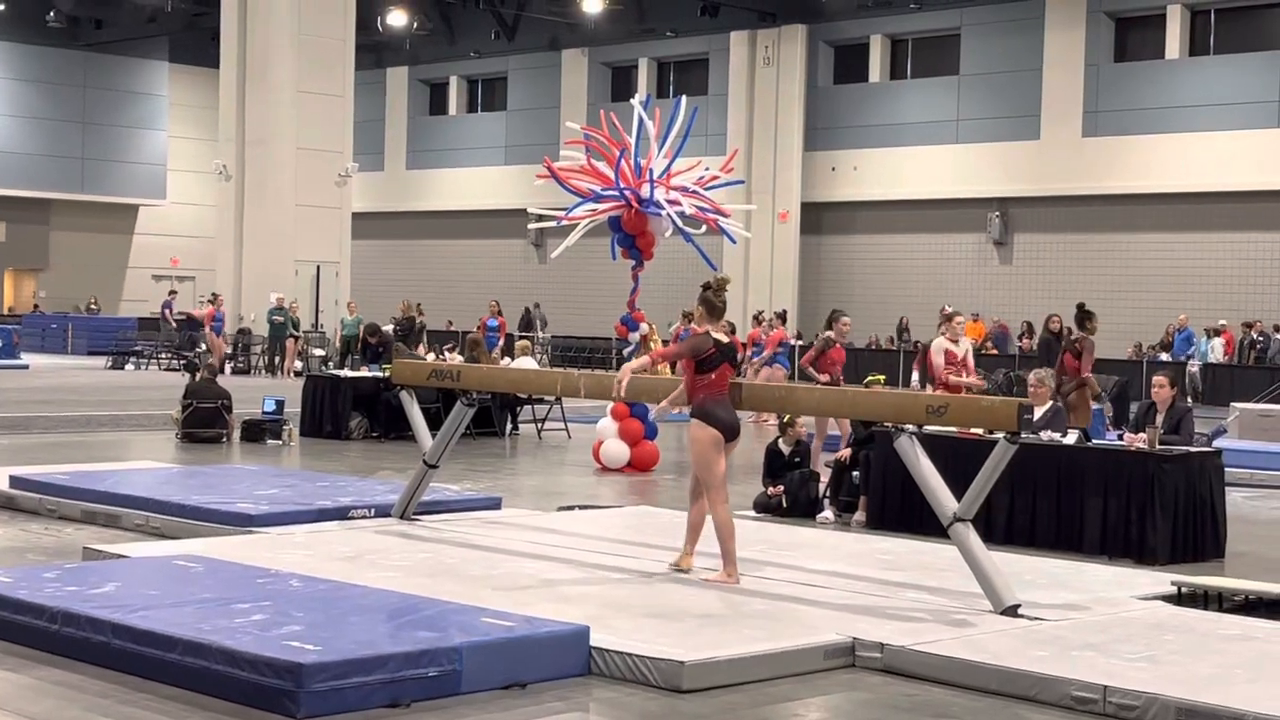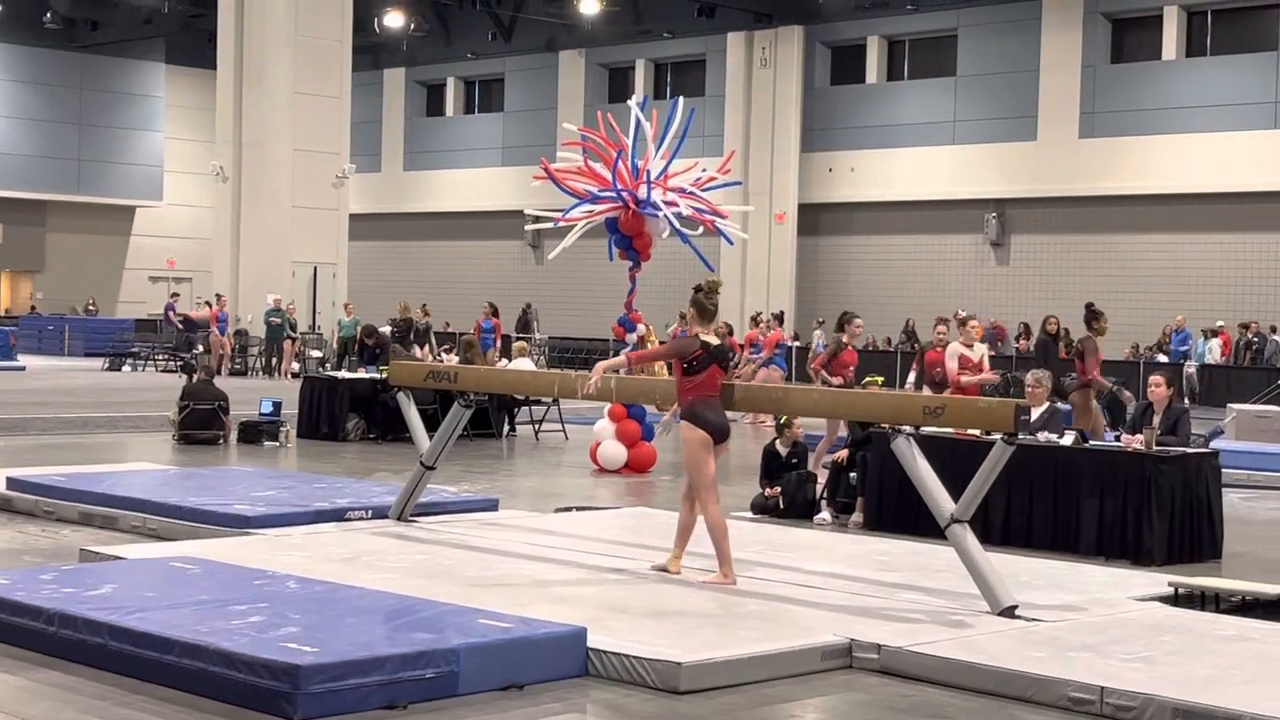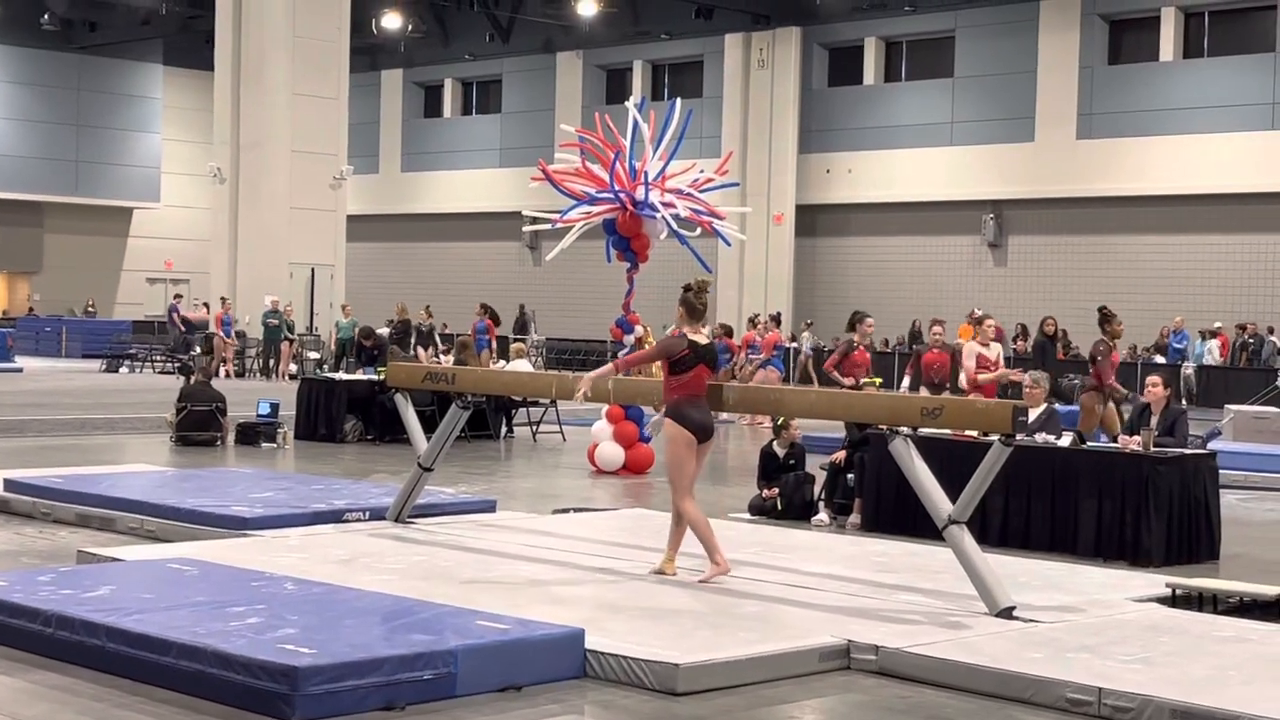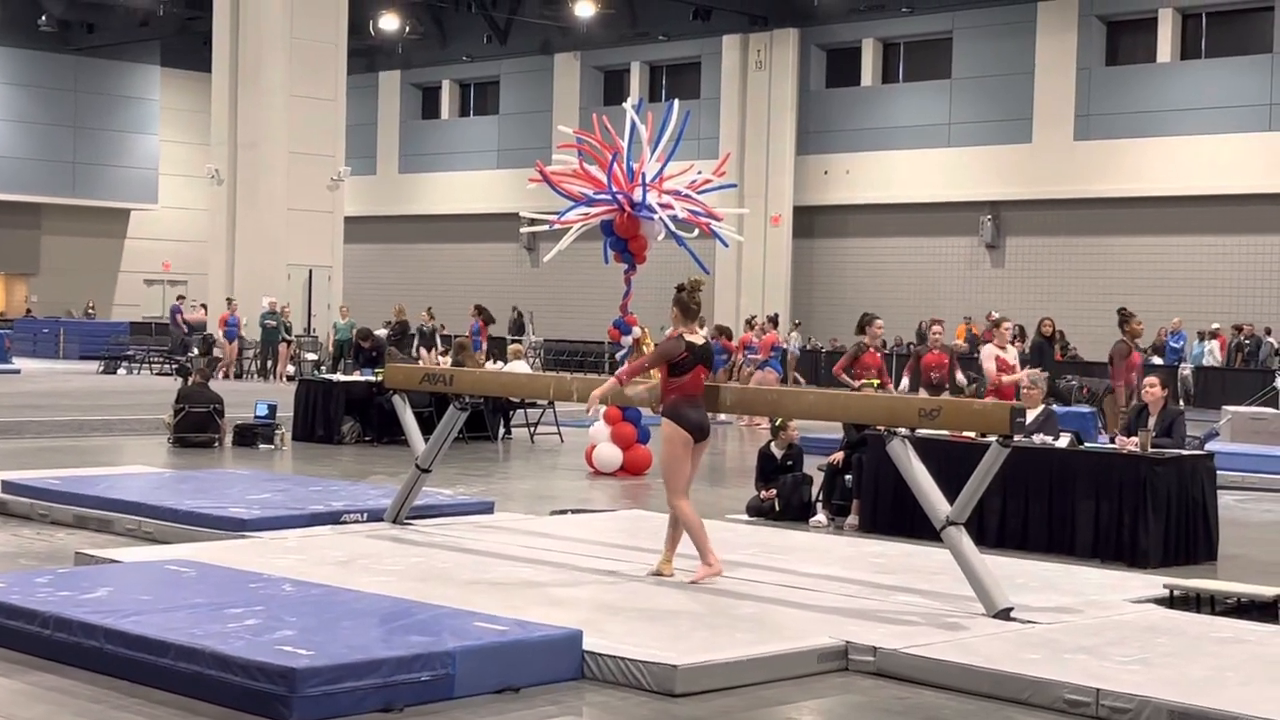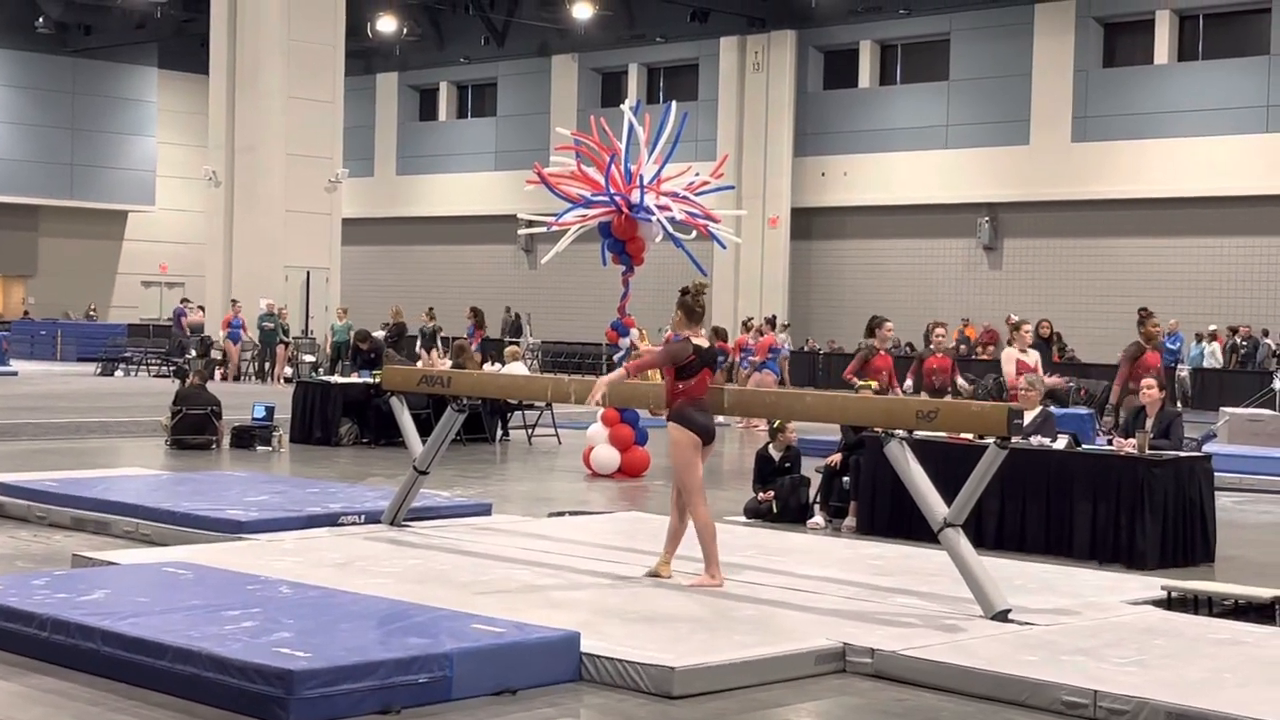
dt=0.2s
person 1, frame 1
left shoulder: (701, 341)
right shoulder: (729, 346)
left elbow: (668, 353)
left wrist: (632, 366)
right wrist: (668, 403)
left hip: (707, 420)
right hip: (729, 419)
left knee: (717, 498)
right knee: (698, 489)
left ankle: (730, 570)
right ankle: (686, 556)
person 1, frame 2
left shoulder: (689, 344)
right shoulder: (722, 349)
left elbow: (648, 354)
left wrist: (606, 364)
right wrist: (673, 413)
left hip: (697, 422)
right hip: (719, 422)
left knee: (708, 500)
right knee: (690, 494)
left ankle: (726, 571)
right ankle: (674, 558)
person 1, frame 3
left shoulder: (677, 343)
right shoulder: (711, 348)
left elbow: (635, 359)
left wrist: (593, 375)
right wrist: (664, 413)
left hip: (682, 421)
right hip: (704, 420)
left knee: (683, 498)
right knee: (680, 495)
left ankle: (718, 560)
right ankle: (669, 560)
person 1, frame 4
left shoulder: (675, 344)
right shoulder: (706, 347)
left elbow: (637, 367)
left wrist: (600, 391)
right wrist: (647, 387)
left hip: (679, 420)
right hip: (700, 420)
left knee: (677, 498)
right knee: (680, 496)
left ankle: (710, 560)
right ankle: (666, 561)
person 1, frame 5
left shoulder: (681, 347)
right shoulder: (708, 348)
left elbow: (643, 364)
left wrist: (606, 378)
right wrist: (655, 349)
left hip: (685, 423)
right hip: (705, 423)
left knee: (695, 502)
right knee: (680, 498)
left ankle: (713, 572)
right ankle: (665, 562)
